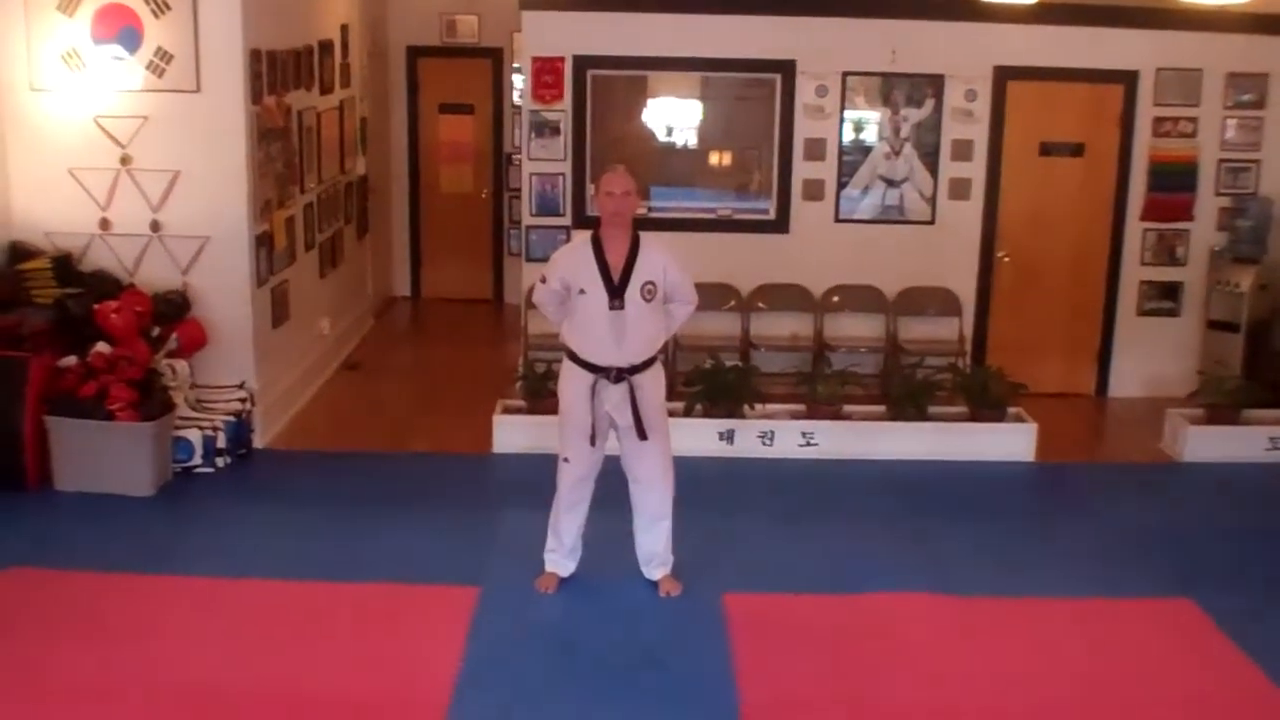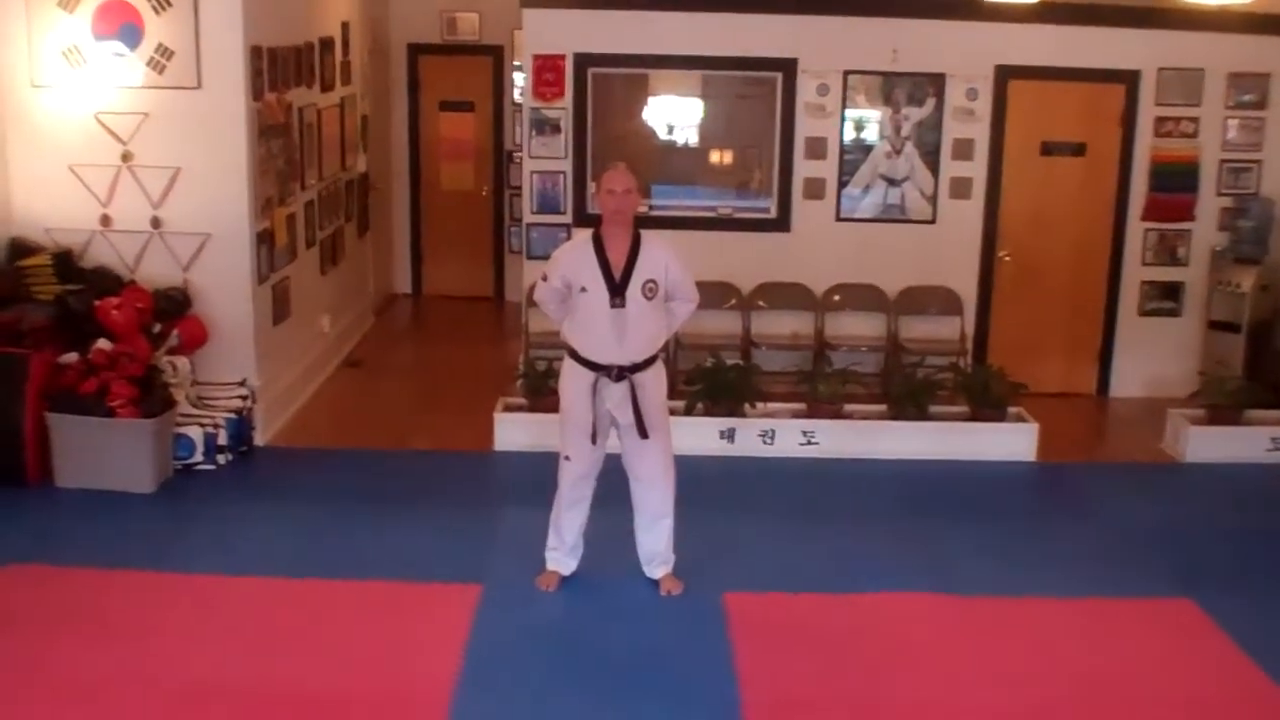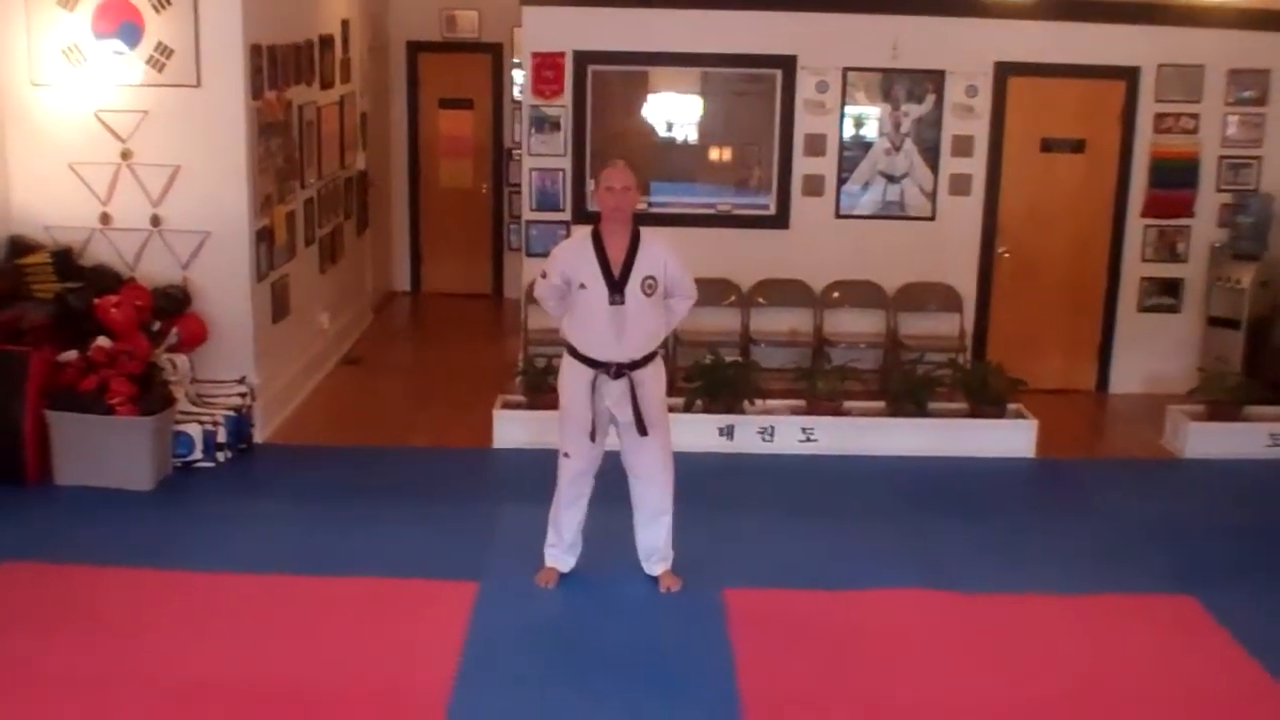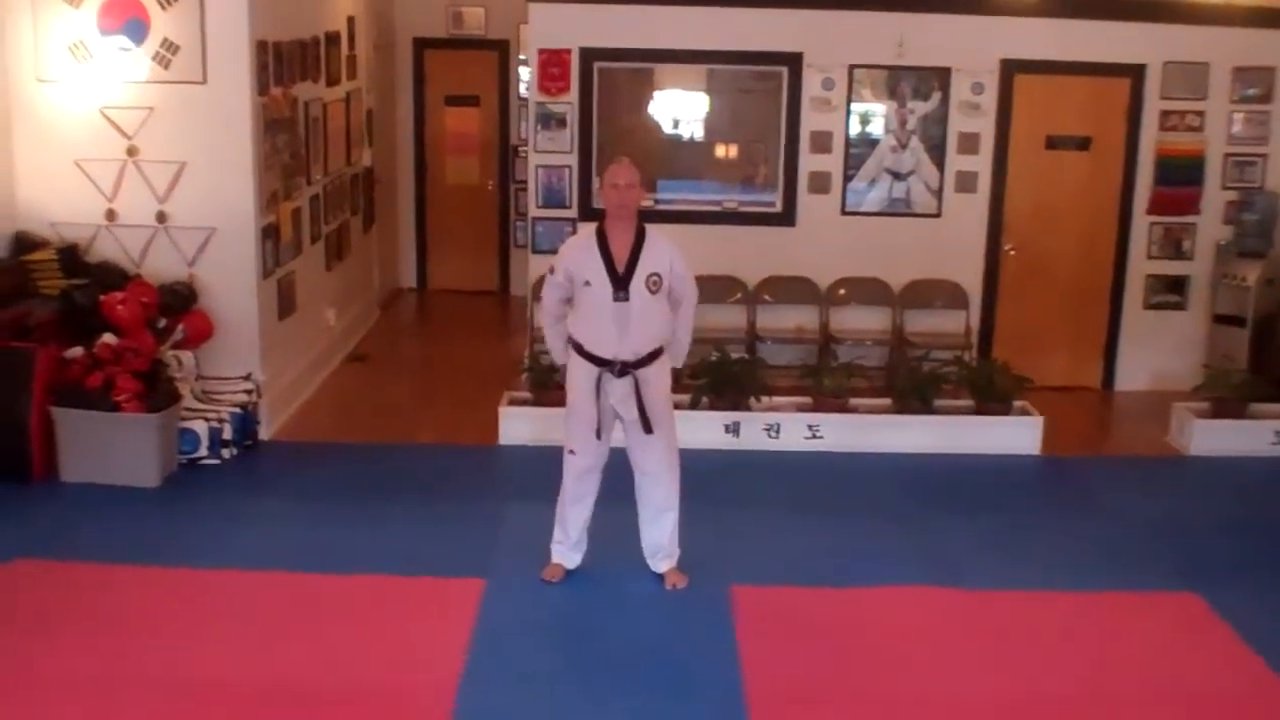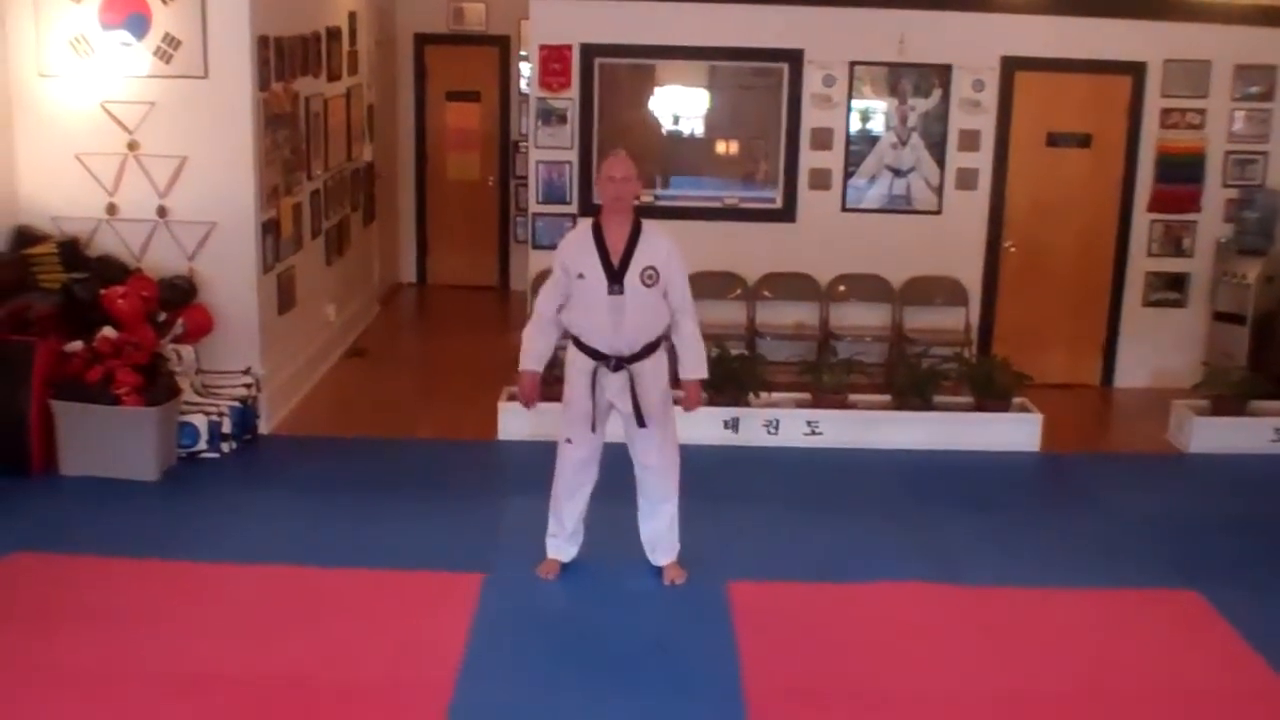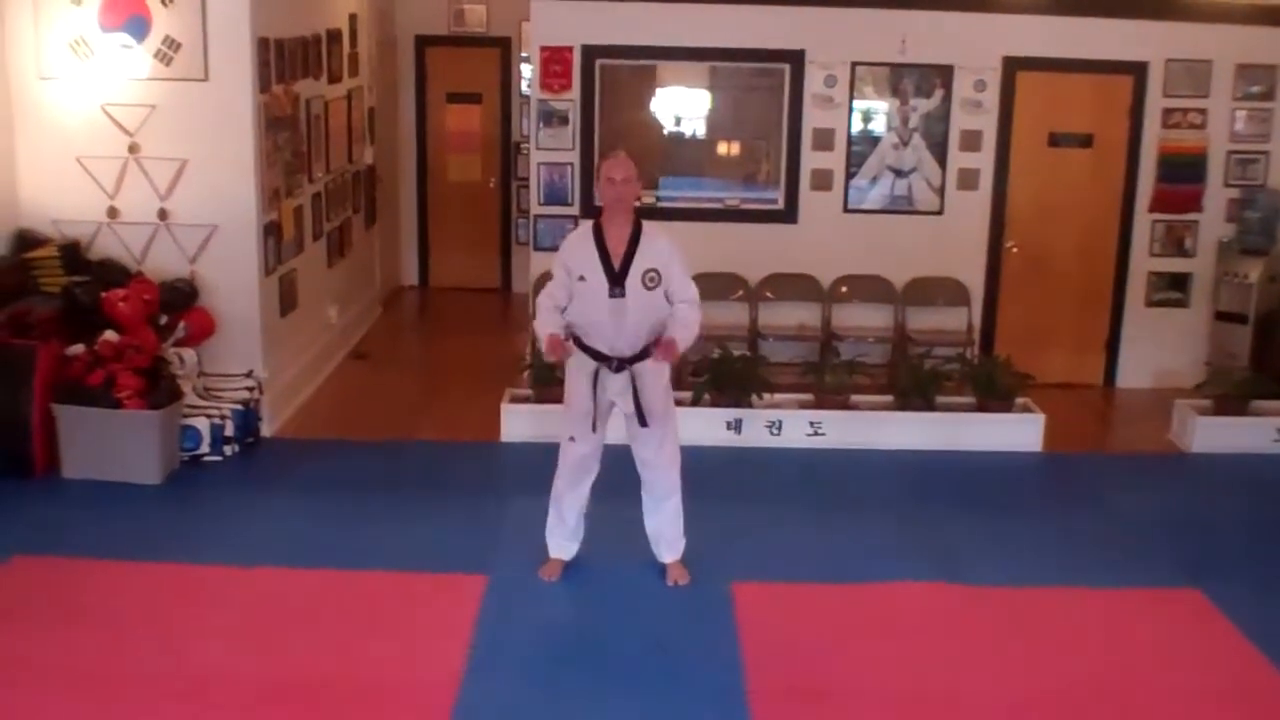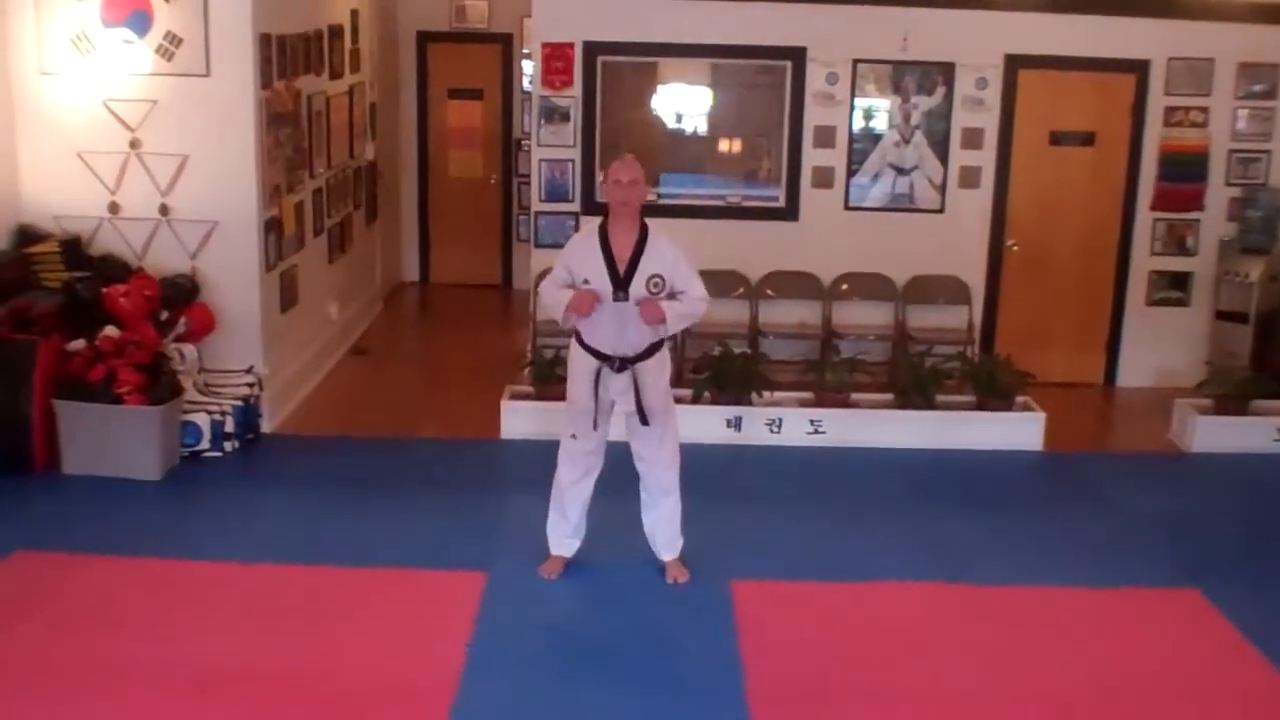
dt=0.2s
person 1, frame 1
left shoulder: (658, 258)
right shoulder: (570, 258)
left elbow: (685, 301)
right elbow: (545, 299)
left wrist: (652, 335)
right wrist: (580, 332)
left hip: (640, 381)
right hip: (584, 380)
left knee: (653, 476)
right knee: (574, 474)
left ankle: (658, 566)
right ankle: (558, 562)
person 1, frame 2
left shoulder: (660, 256)
right shoulder: (571, 255)
left elbow: (686, 299)
right elbow: (546, 297)
left wrist: (652, 334)
right wrist: (582, 331)
left hip: (642, 379)
right hip: (585, 378)
left knee: (654, 475)
right knee: (575, 472)
left ankle: (660, 565)
right ankle: (559, 561)
person 1, frame 3
left shoulder: (659, 253)
right shoulder: (570, 253)
left elbow: (684, 298)
right elbow: (547, 296)
left wrist: (648, 334)
right wrist: (582, 331)
left hip: (641, 378)
right hip: (585, 376)
left knee: (653, 472)
right knee: (574, 469)
left ankle: (658, 562)
right ankle: (558, 558)
person 1, frame 4
left shoulder: (665, 252)
right shoulder: (575, 251)
left elbow: (684, 307)
right elbow: (553, 303)
left wrist: (672, 358)
right wrist: (562, 355)
left hip: (647, 375)
right hip: (590, 375)
left knee: (658, 470)
right knee: (580, 467)
left ankle: (665, 559)
right ankle: (564, 554)
person 1, frame 5
left shoulder: (661, 245)
right shoulder: (574, 244)
left elbow: (683, 311)
right elbow: (548, 306)
left wrist: (693, 373)
right wrist: (531, 365)
left hip: (645, 369)
right hip: (587, 367)
left knee: (659, 464)
right knee: (575, 460)
left ankle: (665, 554)
right ankle: (560, 549)
person 1, frame 6
left shoulder: (660, 245)
right shoulder: (575, 245)
left elbow: (688, 302)
right elbow: (550, 300)
left wrist: (676, 338)
right wrist: (550, 335)
left hip: (646, 368)
right hip: (589, 367)
left knee: (660, 462)
right knee: (576, 459)
left ankle: (670, 553)
right ankle: (561, 549)
person 1, frame 7
left shoulder: (664, 249)
right shoulder: (580, 246)
left elbow: (698, 298)
right elbow: (548, 289)
left wrist: (667, 312)
right wrist: (568, 302)
left hip: (646, 367)
right hip: (591, 365)
left knee: (659, 461)
right knee: (577, 457)
left ankle: (669, 551)
right ankle: (562, 546)
